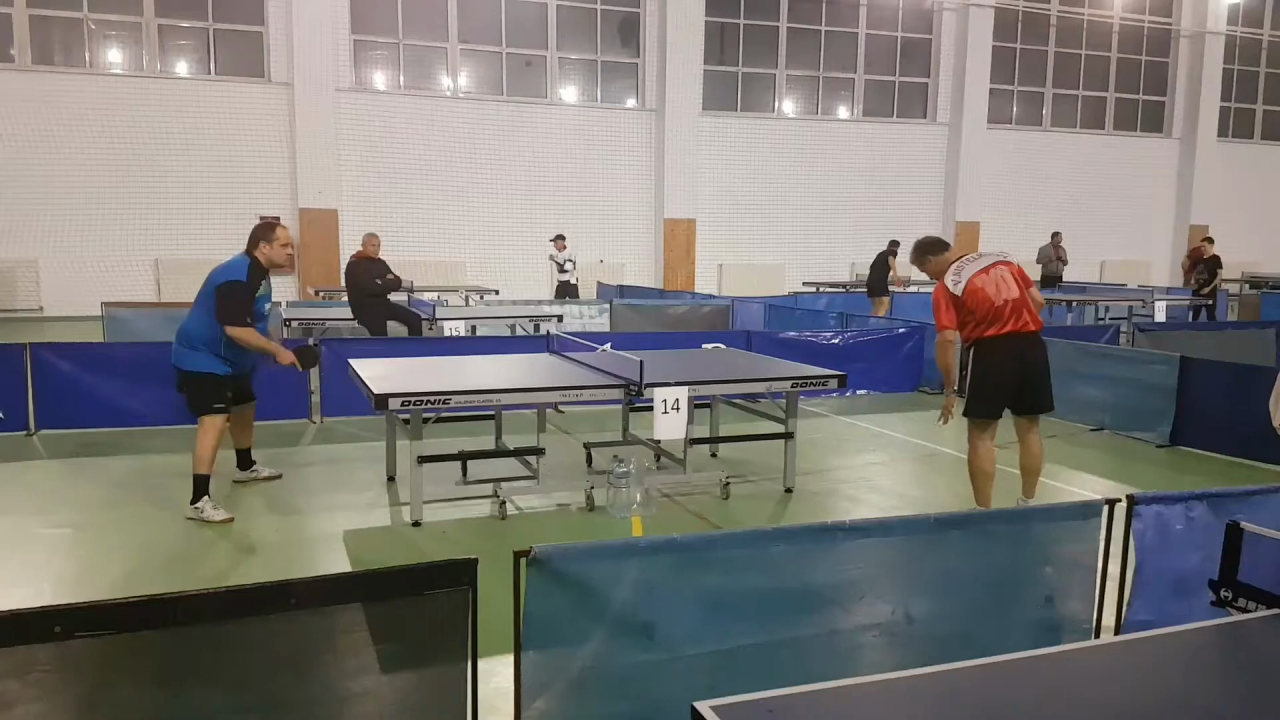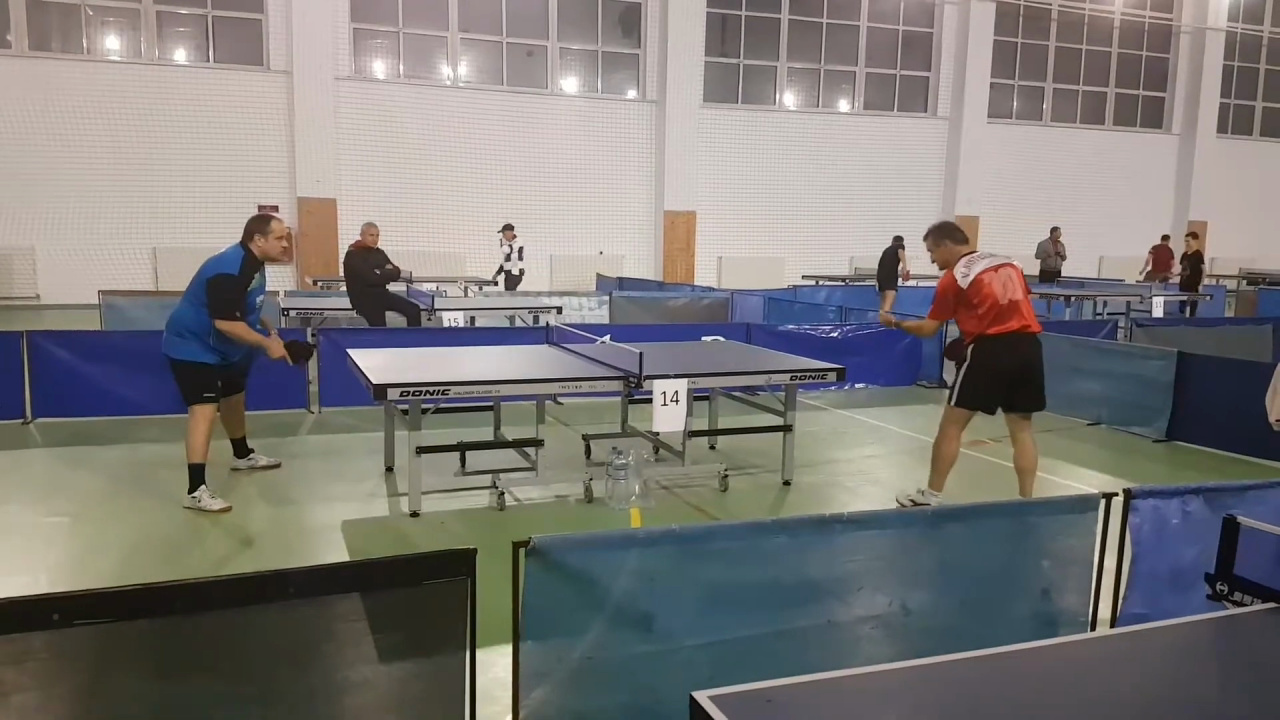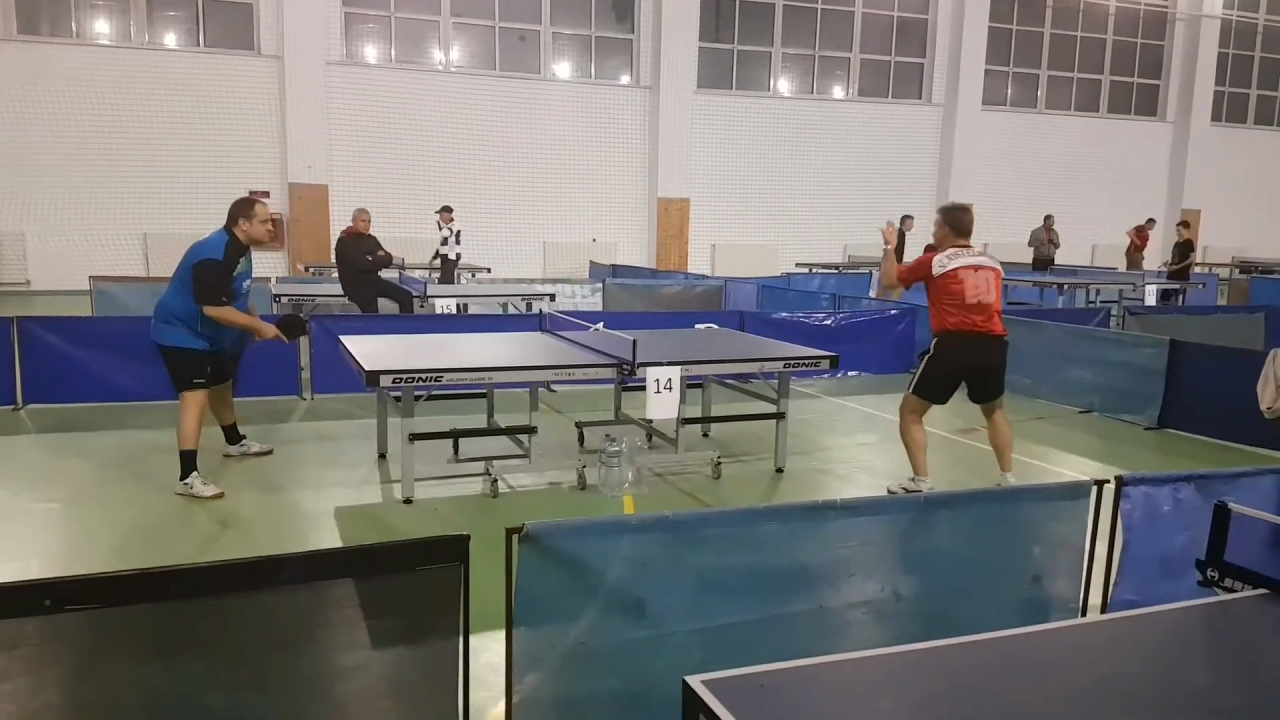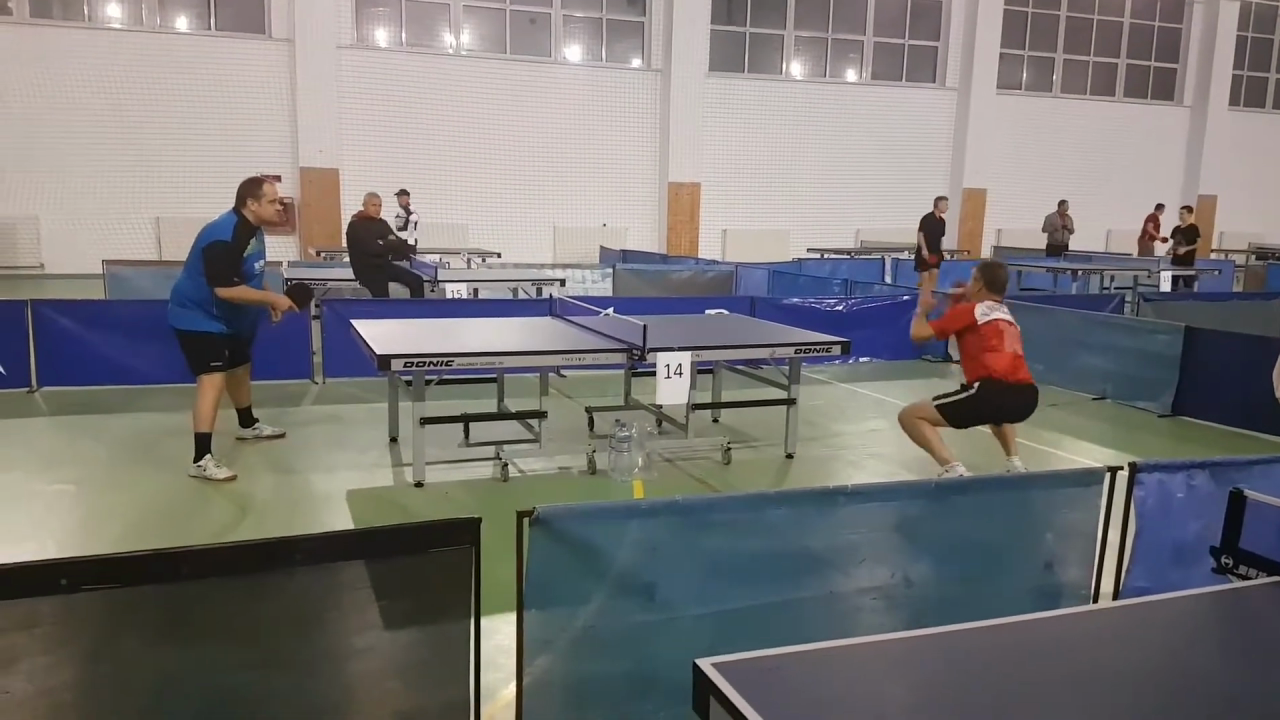
dt=0.7s
person 1, frame 1
left shoulder: (257, 272)
right shoulder: (238, 278)
right elbow: (236, 329)
left wrist: (272, 343)
right wrist: (277, 351)
left hip: (226, 358)
right hip: (202, 358)
left knee: (244, 409)
right knee: (214, 421)
left ankle: (245, 467)
right ankle: (199, 501)
person 1, frame 2
left shoulder: (252, 263)
right shoulder: (230, 270)
right elbow: (226, 322)
left wrist: (269, 331)
right wrist: (267, 345)
left hip: (218, 349)
right hip: (192, 346)
left knee: (234, 398)
right knee: (204, 410)
left ankle: (243, 455)
right ankle: (196, 491)
person 1, frame 3
left shoulder: (239, 248)
right shoulder: (214, 254)
right elbow: (214, 308)
left wrist: (252, 318)
right wrist: (259, 326)
left hip: (207, 334)
right hip: (181, 333)
left knee: (222, 385)
right knee: (195, 397)
left ankle: (235, 442)
right ankle: (188, 477)
person 1, frame 4
left shoulder: (252, 229)
right shoulder: (224, 237)
right elbow: (226, 289)
left wrist: (270, 301)
right wrist: (273, 298)
left hip: (229, 319)
right hip: (200, 317)
left knee: (239, 369)
right knee: (213, 381)
left ankle: (248, 425)
right ankle: (201, 459)
person 2, frame 1
left shoulder: (946, 286)
right shoulder: (1004, 260)
left elbow: (948, 340)
right elbow: (1038, 301)
left wrist: (949, 390)
left hip: (991, 353)
right hip: (1031, 346)
left knee: (981, 436)
right knee: (1029, 431)
left ankle: (984, 512)
right ankle: (1028, 505)
person 2, frame 2
left shoulder: (953, 278)
right shoulder: (1009, 263)
left elbow: (930, 329)
right elbow: (1019, 306)
left wrist: (896, 323)
left hip: (989, 350)
right hip: (1027, 347)
left knee: (951, 424)
right knee: (1022, 430)
left ankle: (932, 496)
right ankle: (1026, 501)
person 2, frame 3
left shoulder: (934, 262)
right shoulder: (993, 265)
left elbow: (890, 279)
left wrist: (890, 246)
left hip: (954, 346)
right hip: (993, 347)
left knee: (910, 412)
right knee: (994, 412)
left ankle: (921, 482)
right ankle: (1008, 479)
person 2, frame 4
left shoulder: (969, 311)
right shoulder: (1008, 320)
left elbow: (918, 334)
left wrist: (921, 309)
left hip: (993, 394)
right hip: (1026, 399)
left knee: (910, 416)
left ankle: (953, 471)
right ankle: (1015, 463)
